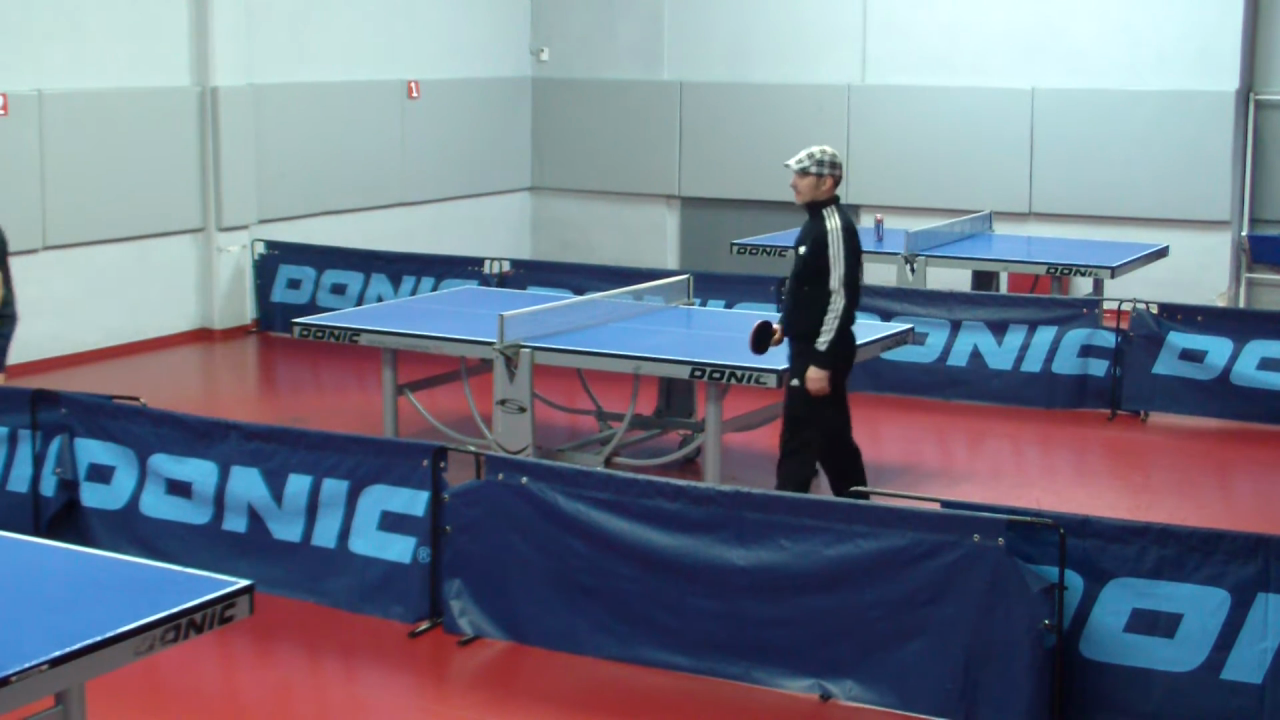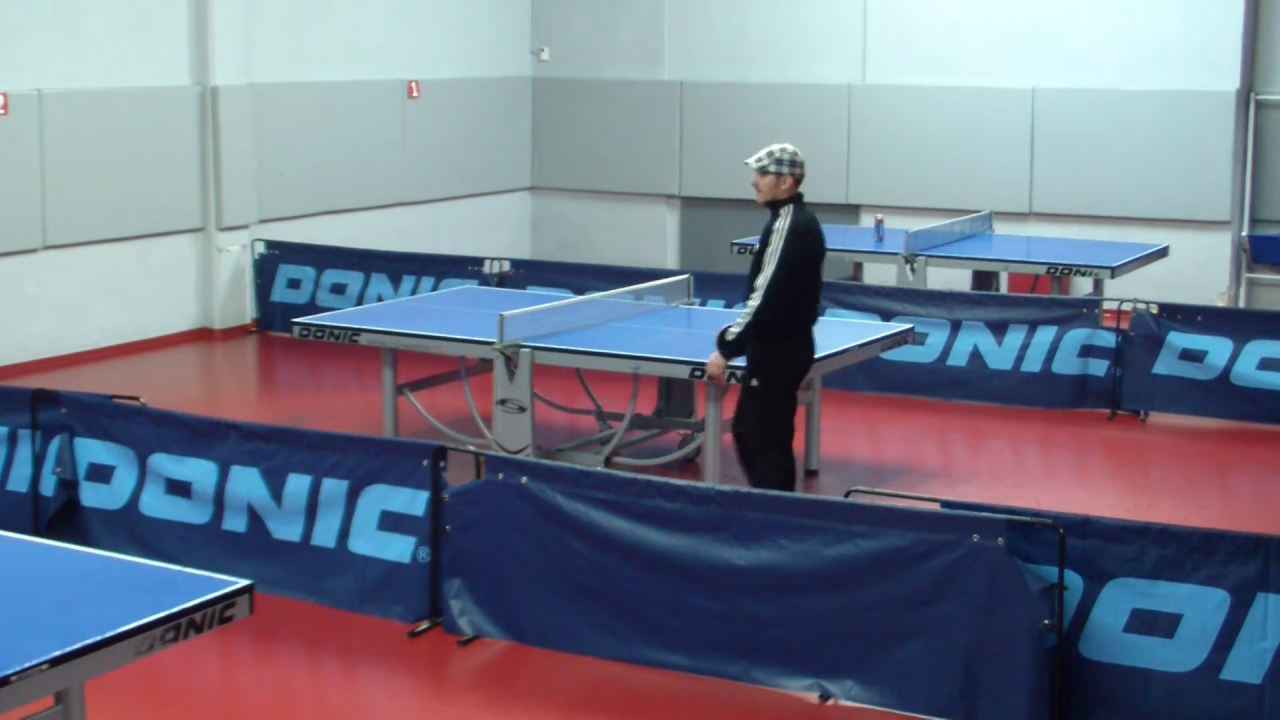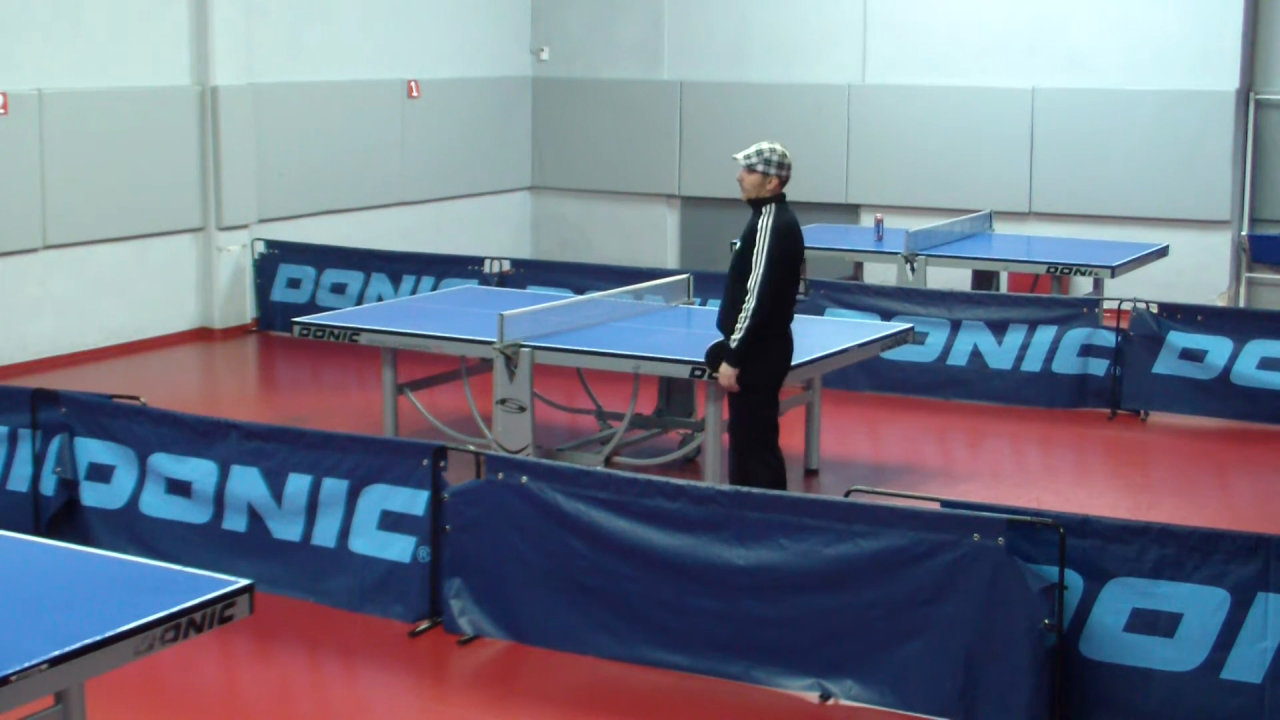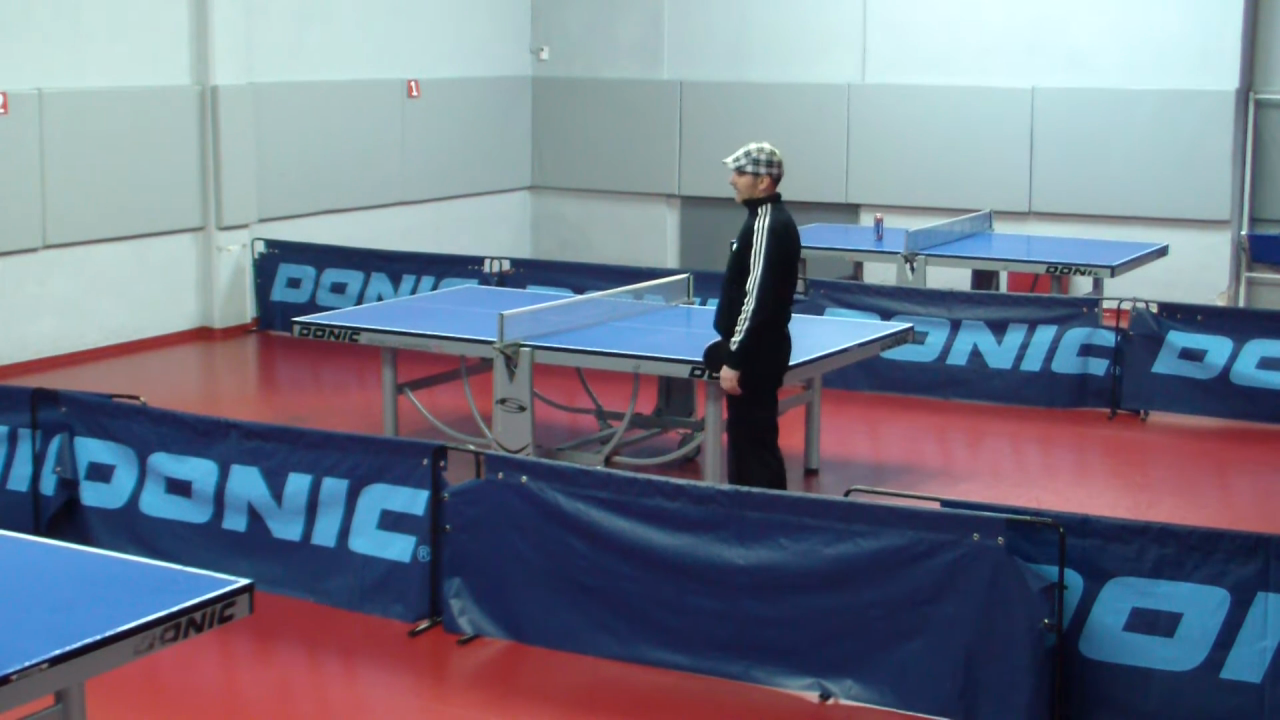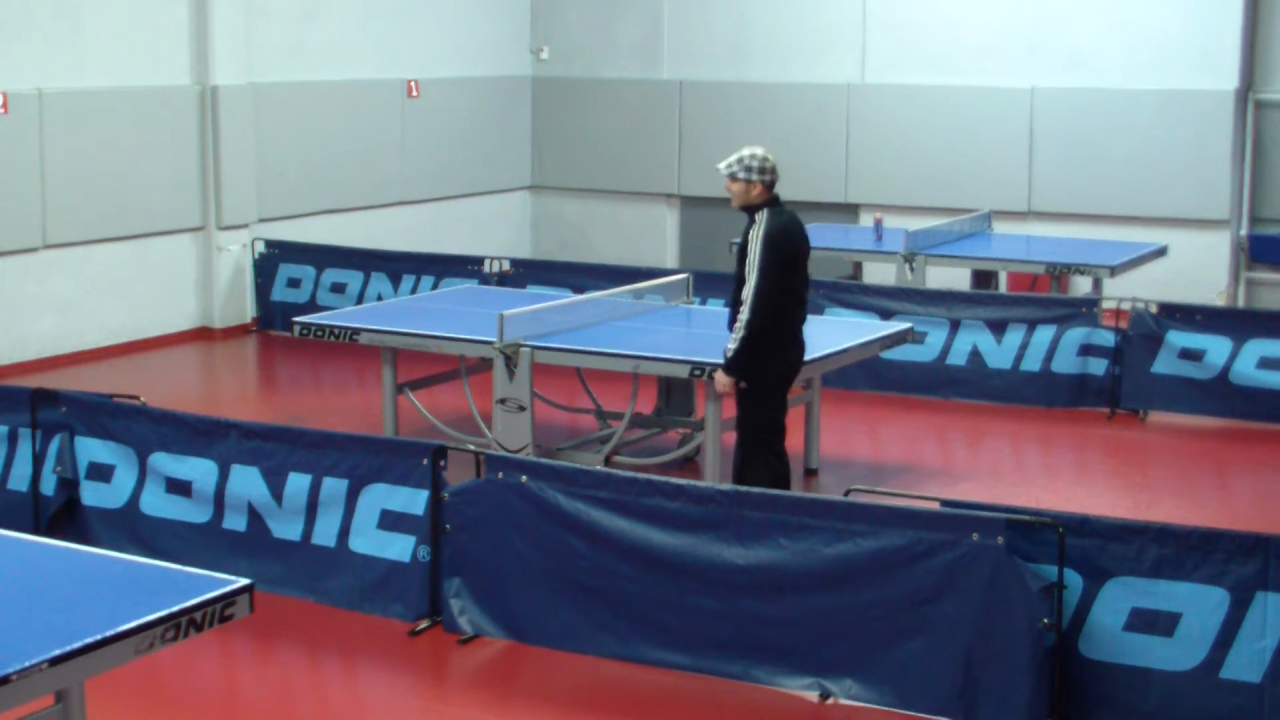
dt=0.4s
person 1, frame 1
left shoulder: (835, 228)
right shoulder: (816, 223)
left elbow: (840, 299)
left wrist: (821, 361)
right wrist: (785, 323)
left hip: (822, 355)
right hip: (811, 350)
left knee: (797, 444)
right knee: (834, 441)
person 1, frame 2
left shoulder: (789, 226)
right shoulder: (798, 220)
left elbow: (765, 297)
left wrist: (726, 349)
right wrist: (738, 342)
left hip: (779, 351)
right hip: (781, 345)
left knee: (767, 442)
right knee: (749, 430)
person 1, frame 3
left shoulder: (771, 224)
right shoulder: (776, 218)
left elbow: (757, 300)
left wrist: (732, 357)
right wrist: (735, 350)
left hip: (760, 353)
right hip: (762, 348)
left knee: (756, 442)
right knee: (746, 437)
person 1, frame 4
left shoulder: (766, 226)
right shoulder: (771, 218)
left elbow: (757, 302)
left wrist: (734, 360)
left hip: (755, 354)
right hip: (758, 348)
left knee: (754, 441)
right knee: (744, 437)
person 1, frame 5
left shoulder: (764, 231)
right shoulder: (786, 220)
left elbow: (754, 307)
left wrist: (730, 366)
left hip: (767, 354)
right hip: (782, 345)
left knee: (761, 443)
right knee: (753, 437)
